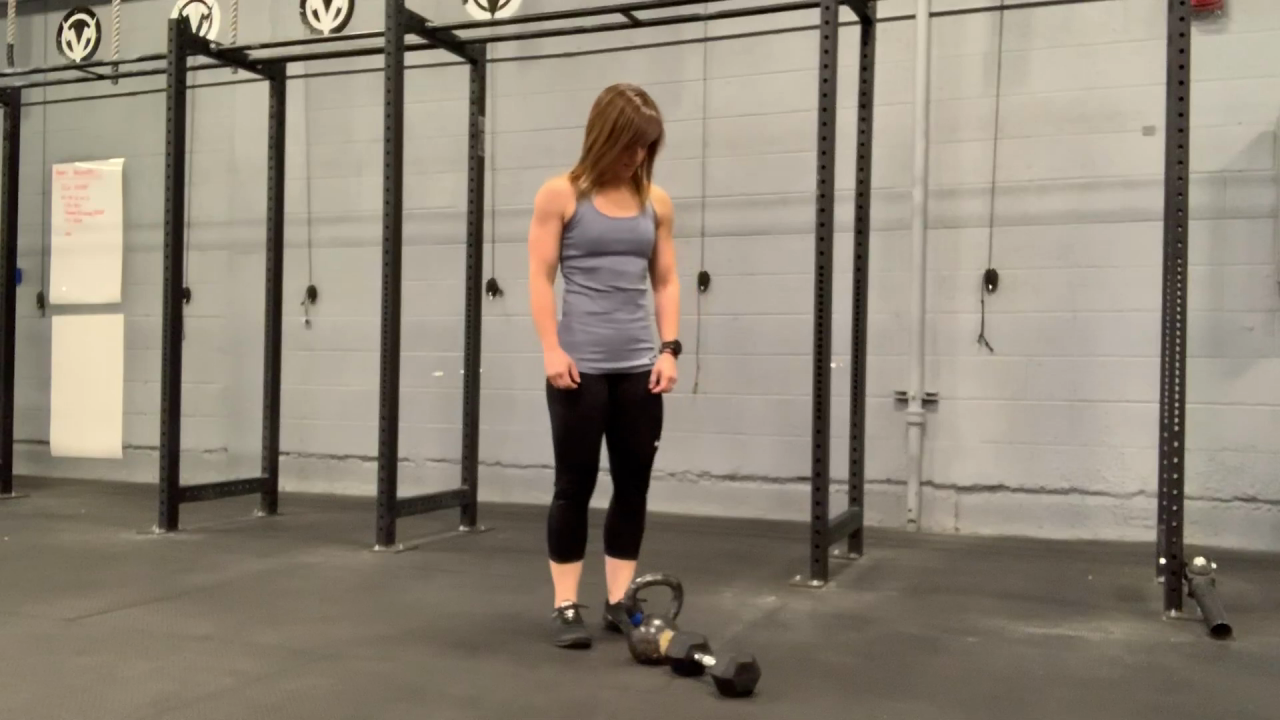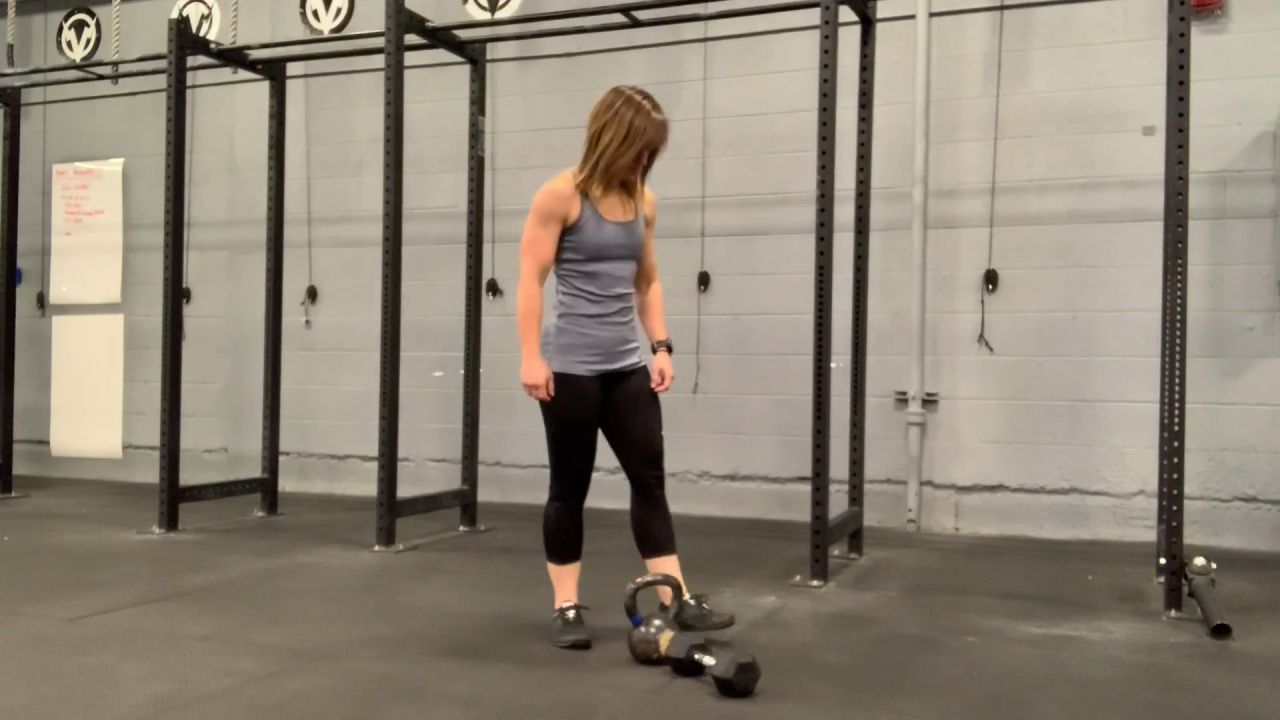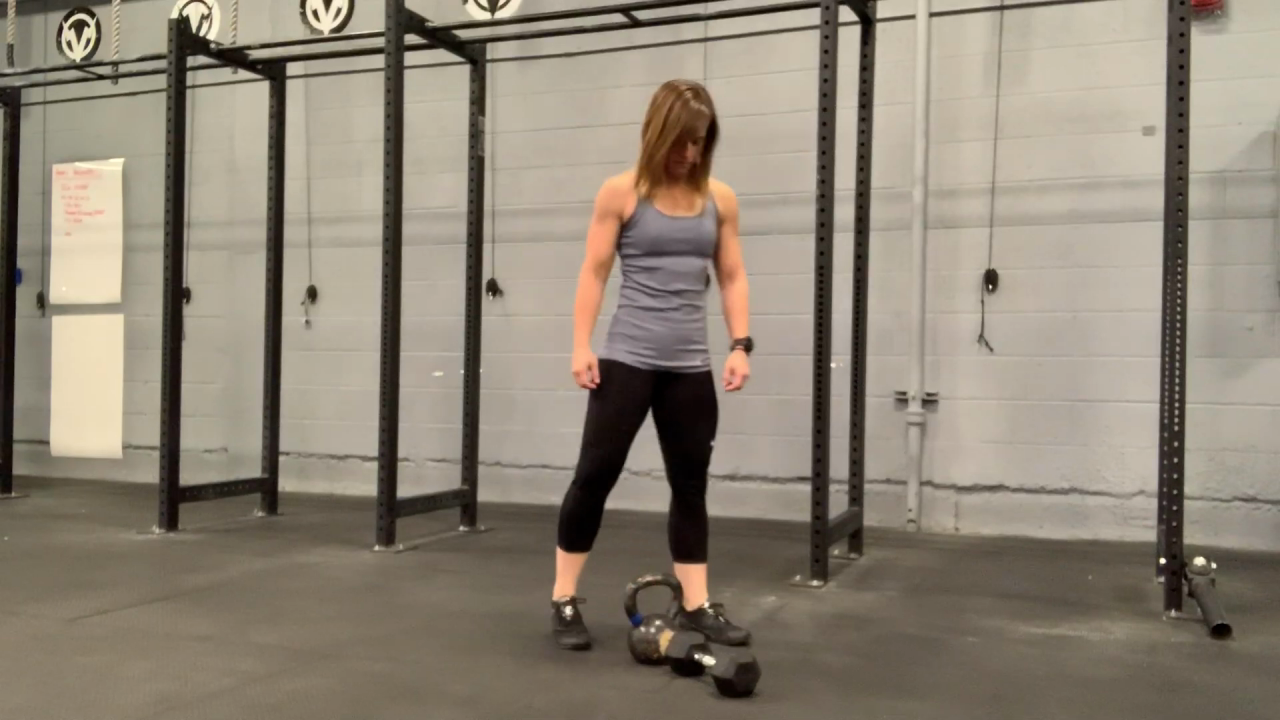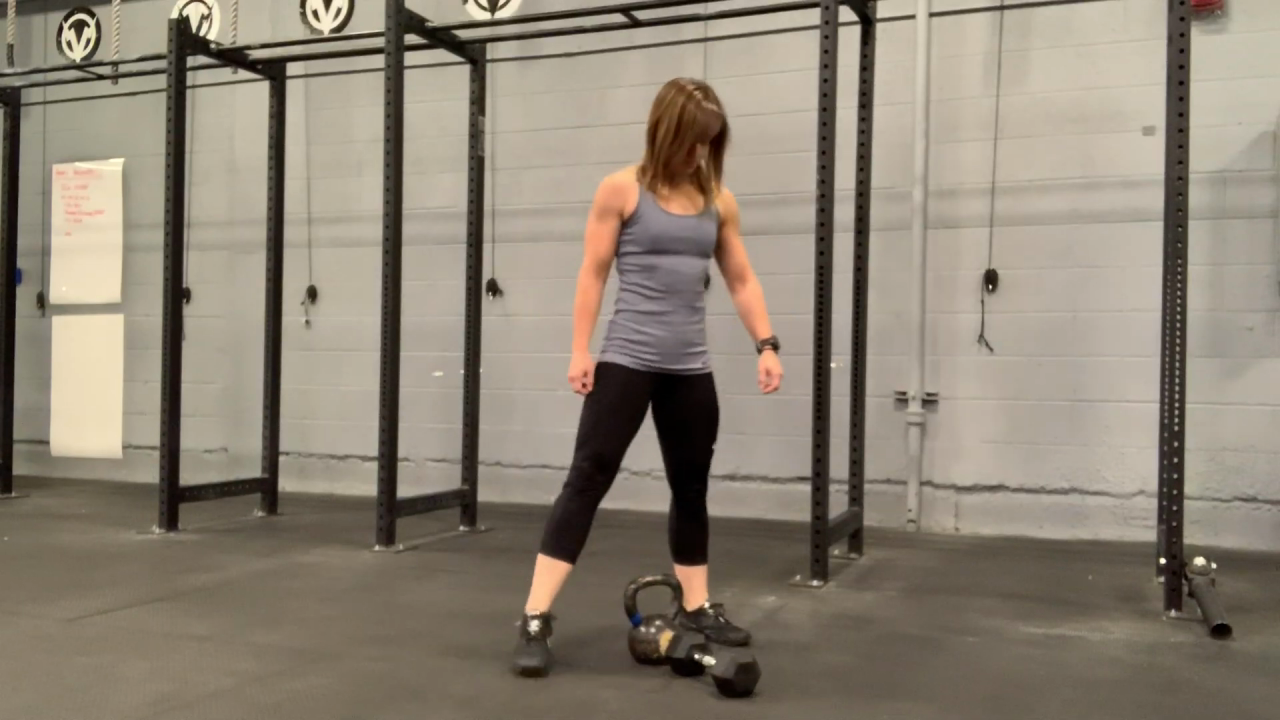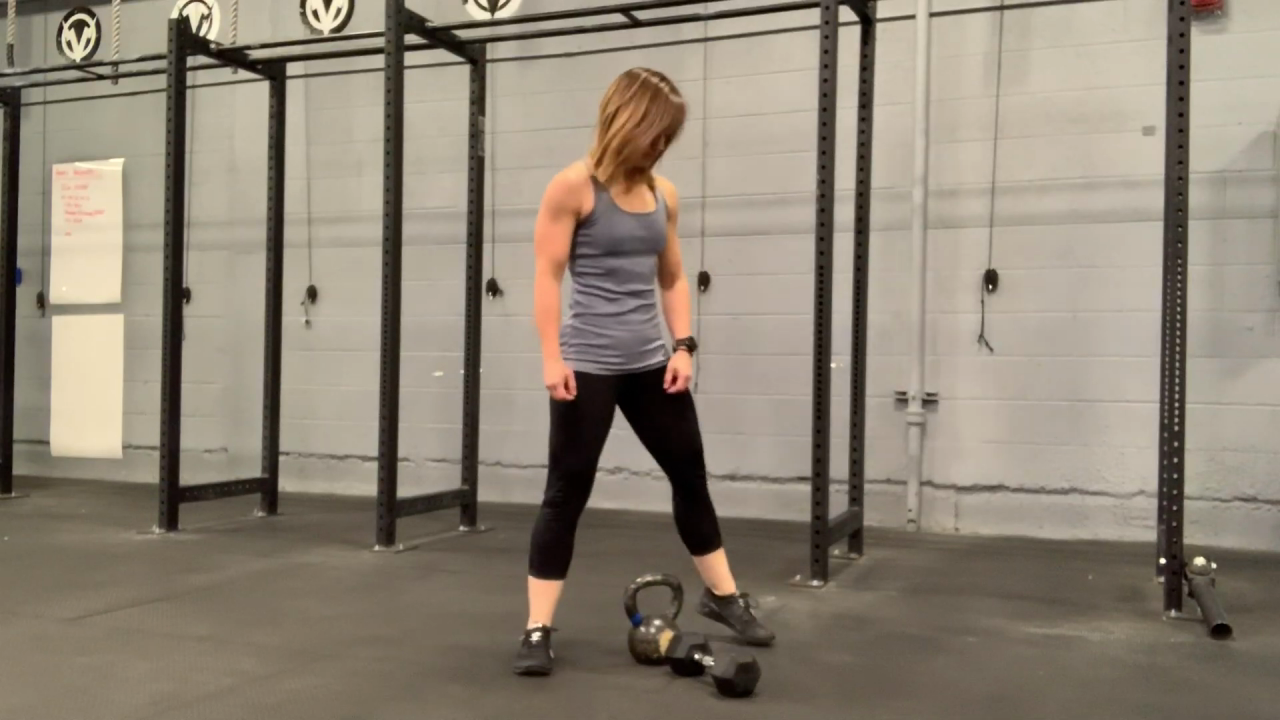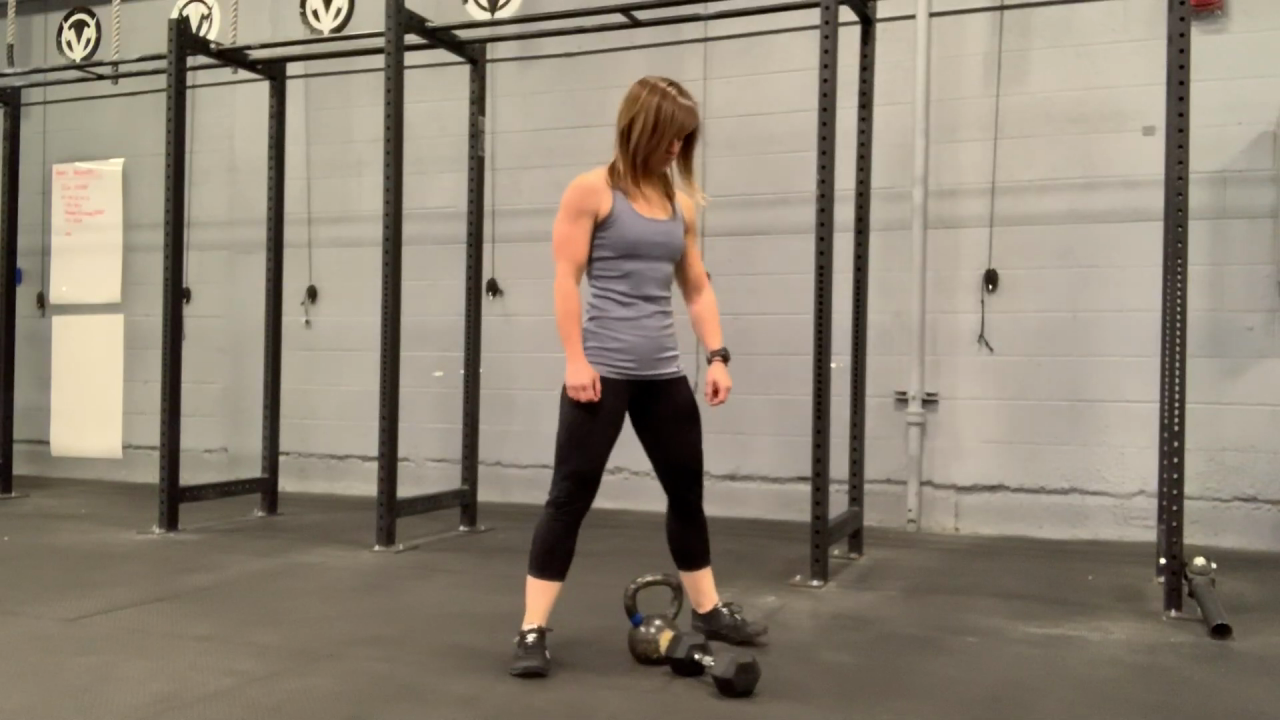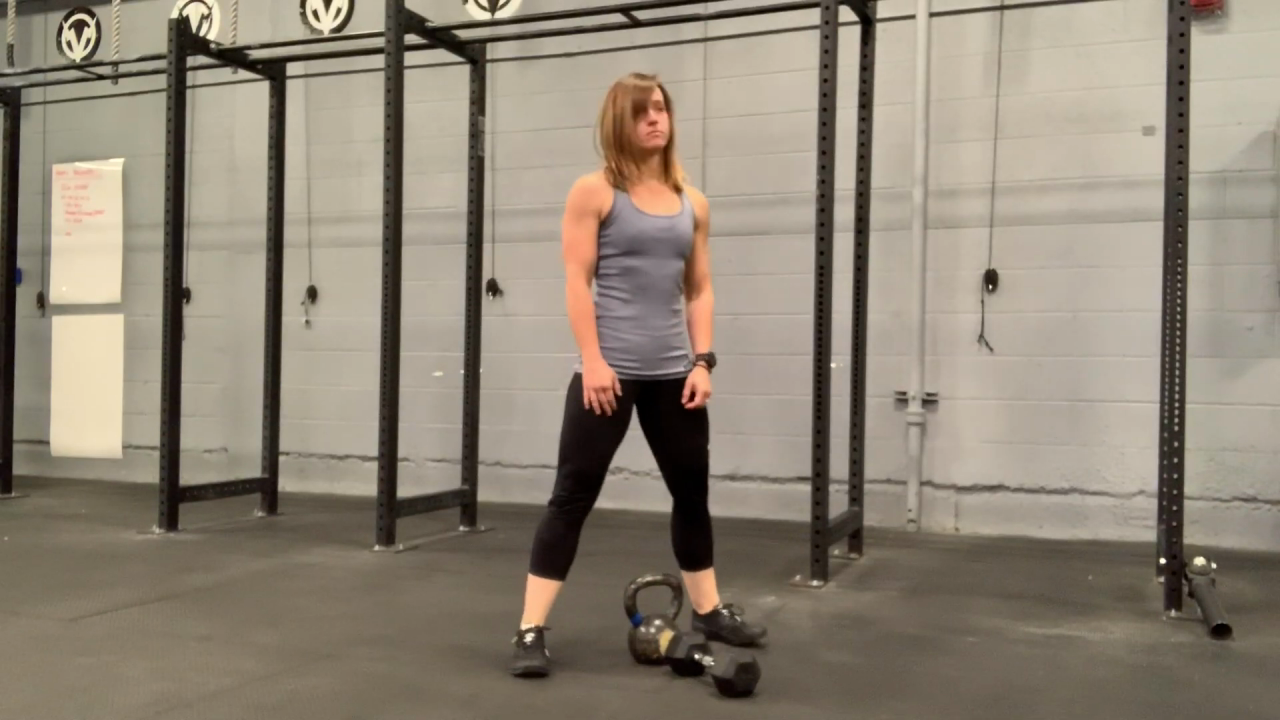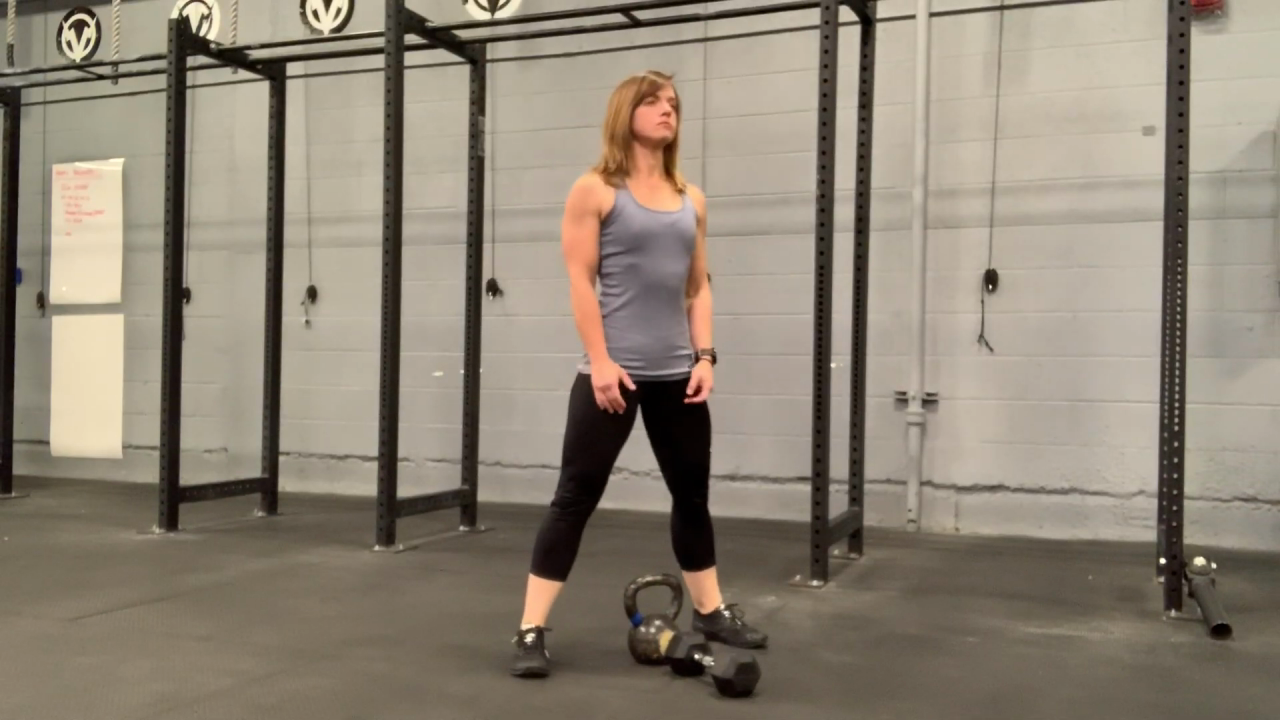
dt=0.5s
person 1, frame 1
left shoulder: (656, 201)
right shoulder: (561, 194)
left elbow: (665, 281)
right elbow: (541, 277)
left wrist: (669, 348)
right wrist: (552, 349)
left hip: (638, 364)
right hip: (580, 364)
left knee: (633, 484)
right knee: (576, 484)
left ankle: (619, 601)
right ankle: (566, 606)
person 1, frame 2
left shoulder: (642, 200)
right shoulder: (560, 195)
right elbow: (530, 279)
left wrist: (661, 347)
right wrist: (531, 356)
left hip: (626, 364)
right hip: (571, 365)
left knee: (649, 479)
right knee: (570, 486)
left ankle: (676, 599)
right ankle: (566, 607)
person 1, frame 3
left shoulder: (719, 199)
right shoulder: (621, 192)
left elbow: (732, 278)
right elbow: (594, 273)
left wrist: (740, 345)
right wrist: (581, 345)
left hip: (690, 363)
right hip: (627, 355)
left knee: (691, 484)
right knee: (596, 474)
left ankle: (696, 605)
right ankle: (565, 600)
person 1, frame 4
left shoulder: (719, 200)
right shoulder: (621, 189)
left elbow: (741, 280)
right elbow: (593, 272)
left wrist: (767, 346)
right wrist: (580, 349)
left hip: (690, 365)
right hip: (626, 358)
left knee: (692, 486)
right knee: (588, 476)
left ankle: (696, 607)
right ankle: (535, 618)
person 1, frame 5
left shoulder: (661, 192)
right shoulder: (574, 187)
right elbow: (548, 275)
left wrist: (683, 345)
right wrist: (551, 356)
left hip: (650, 362)
right hip: (589, 365)
left knee: (691, 475)
right knee: (567, 491)
left ankle: (723, 595)
right ankle: (537, 629)
person 1, frame 6
left shoulder: (682, 203)
right shoulder: (591, 190)
left elbow: (697, 288)
right elbow: (567, 278)
left wrist: (717, 356)
right wrist: (575, 360)
left hip: (664, 372)
right hip: (604, 368)
left knee: (687, 490)
right knee: (570, 494)
left ankle: (708, 609)
right ankle: (532, 630)
person 1, frame 7
left shoulder: (693, 201)
right shoulder: (595, 191)
left elbow: (699, 289)
right elbow: (577, 281)
left wrist: (703, 362)
right wrist: (592, 361)
left hip: (673, 371)
right hip: (610, 369)
left knee: (692, 490)
right knee: (573, 495)
left ankle: (708, 609)
right ankle: (531, 629)
person 1, frame 8
left shoulder: (691, 199)
right shoulder: (595, 190)
left elbow: (698, 287)
right elbow: (580, 281)
left wrist: (704, 356)
right wrist: (599, 361)
left hip: (676, 372)
right hip: (615, 371)
left knee: (692, 493)
right knee: (576, 496)
left ankle: (711, 611)
right ankle: (530, 631)
